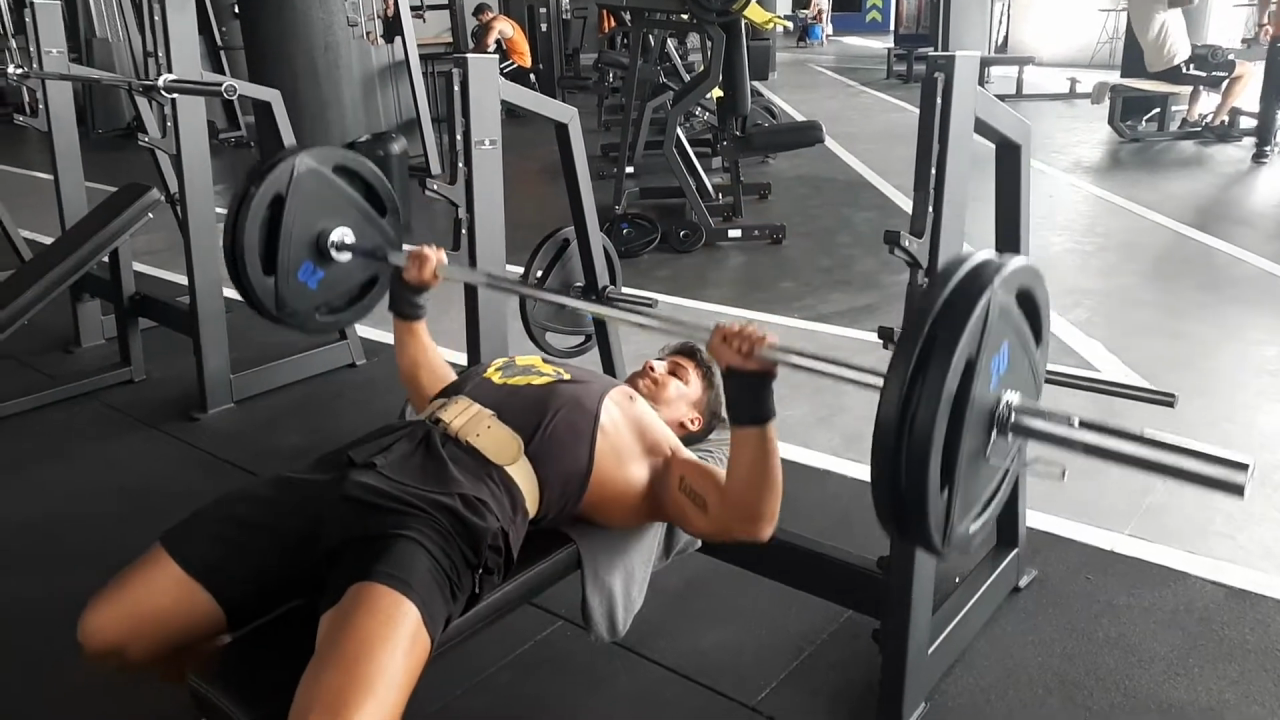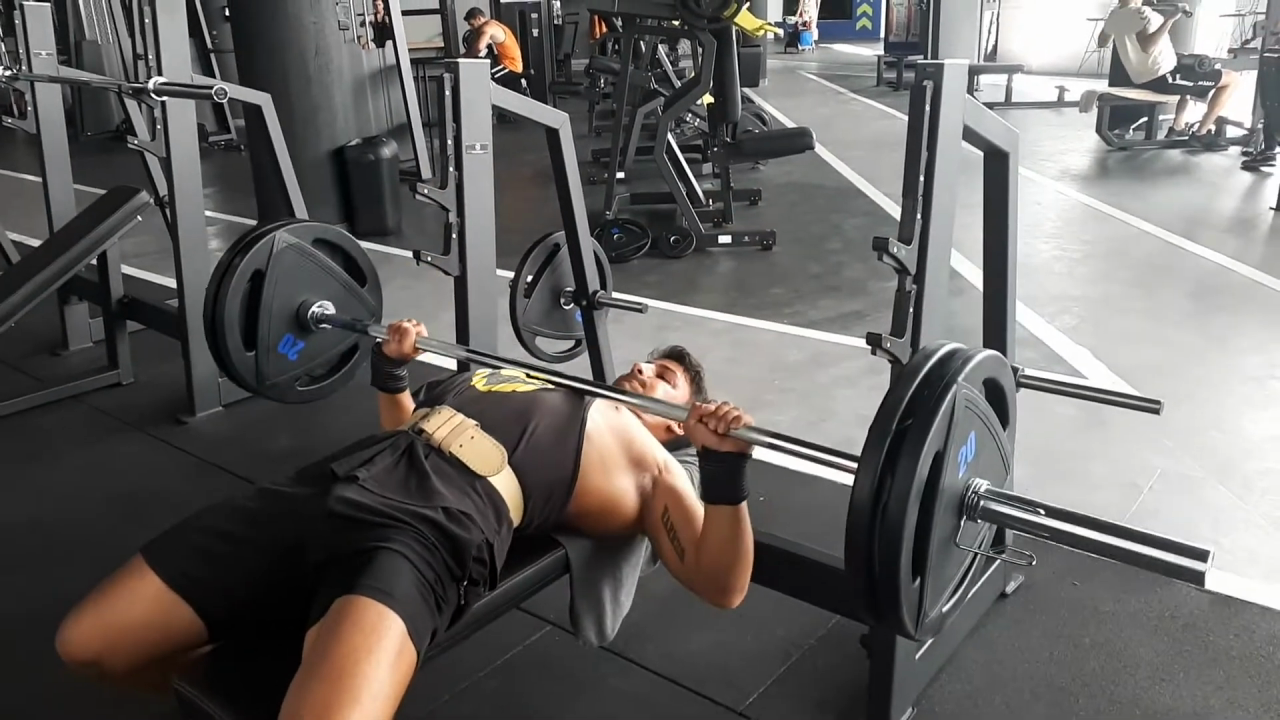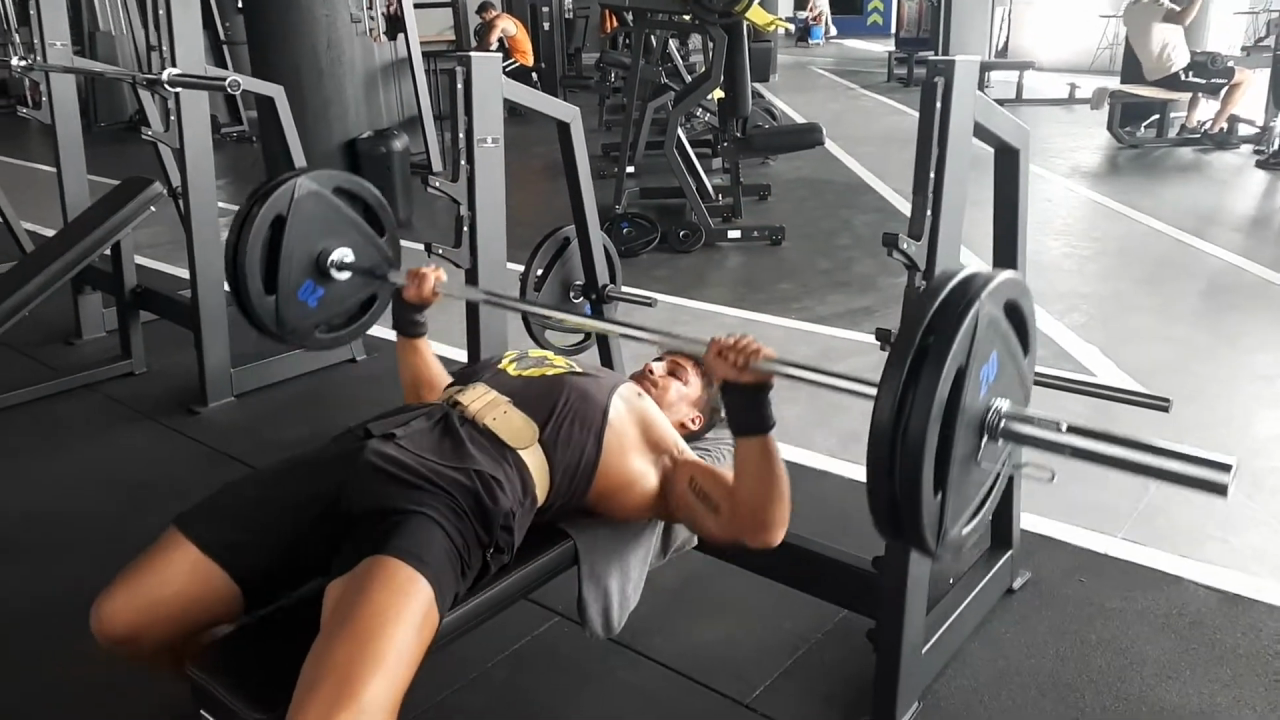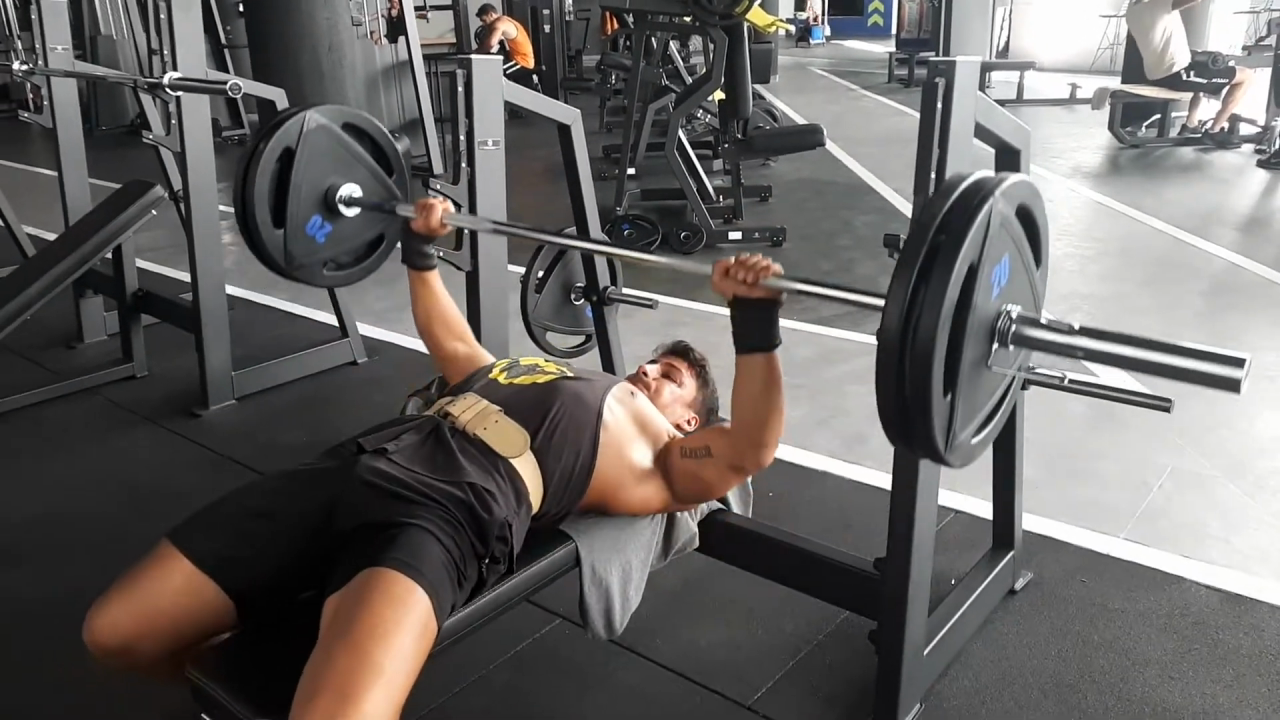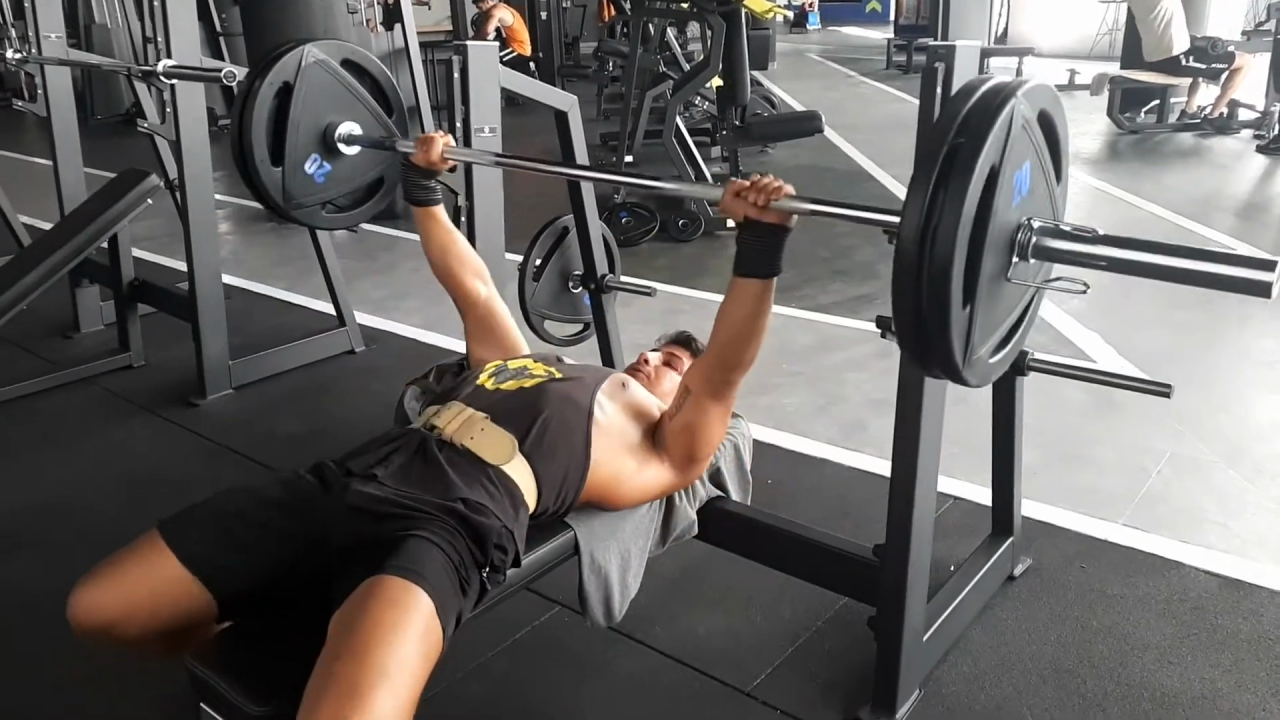
dt=0.5s
person 1, frame 1
left shoulder: (658, 455)
right shoulder: (544, 378)
left elbow: (748, 521)
right elbow: (424, 384)
left wrist: (750, 395)
right wrist: (409, 296)
left hip: (443, 518)
right hip: (346, 473)
right knee: (108, 633)
person 1, frame 2
left shoulder: (647, 465)
right shoulder: (541, 391)
left elbow: (721, 583)
left wrist: (726, 469)
right wrist: (390, 368)
left hip: (432, 527)
right hip: (334, 482)
right knee: (87, 644)
person 1, frame 3
left shoulder: (663, 457)
right shoulder: (553, 378)
left elbow: (759, 525)
right elbow: (426, 393)
left wrist: (748, 402)
right wrist: (410, 315)
left hip: (454, 498)
right hip: (365, 452)
right knee: (121, 623)
person 1, frame 4
left shoulder: (662, 458)
right shoulder: (541, 381)
left elbow: (751, 450)
right elbow: (449, 344)
left wrist: (755, 320)
right wrist: (419, 249)
left hip: (452, 506)
right hip: (361, 462)
right knee: (116, 633)
person 1, frame 5
left shoulder: (662, 449)
right shoulder: (531, 366)
left elbow: (724, 374)
right elbow: (471, 288)
left wrist: (759, 245)
right wrist: (422, 186)
left hip: (448, 520)
right hip: (350, 479)
right knee: (97, 611)
